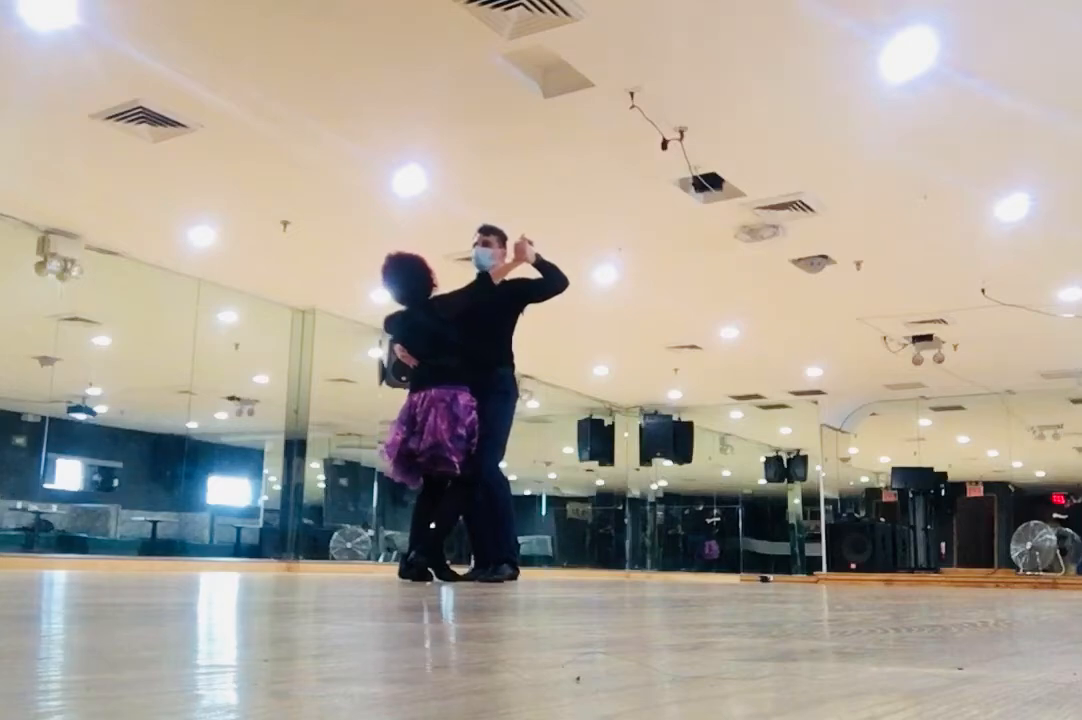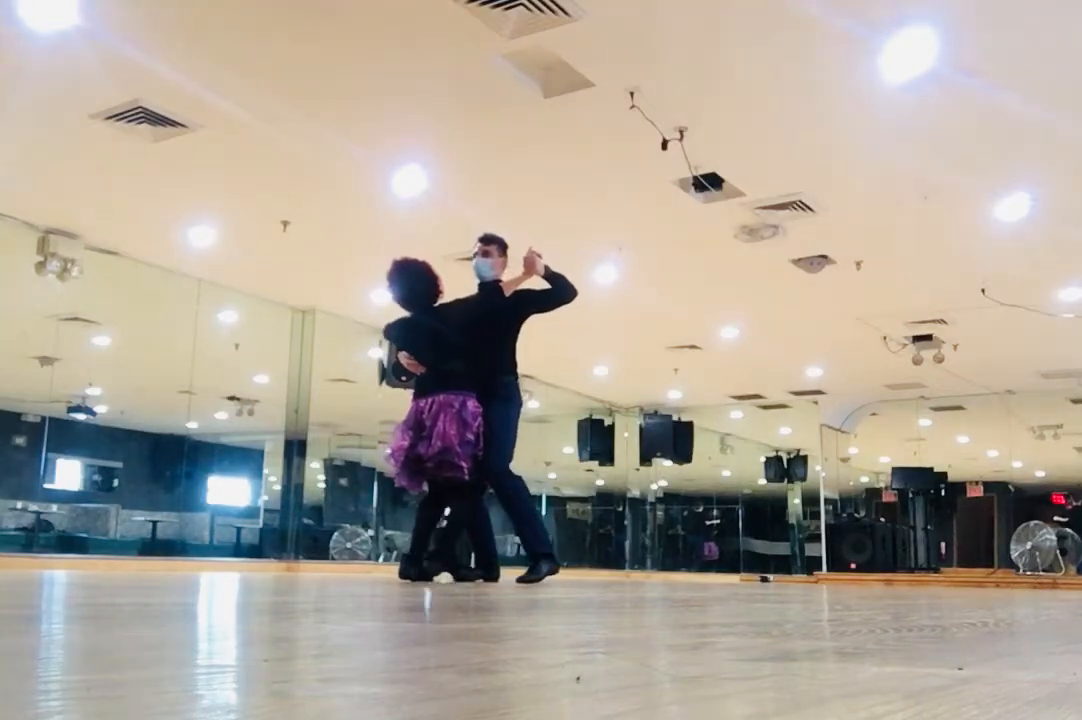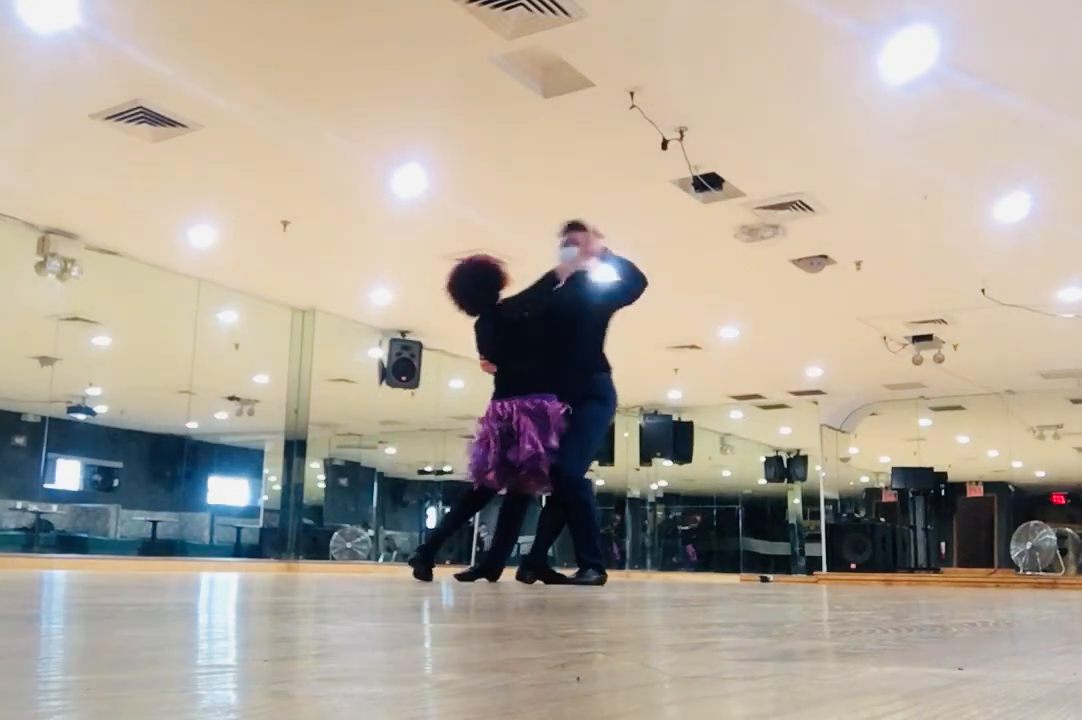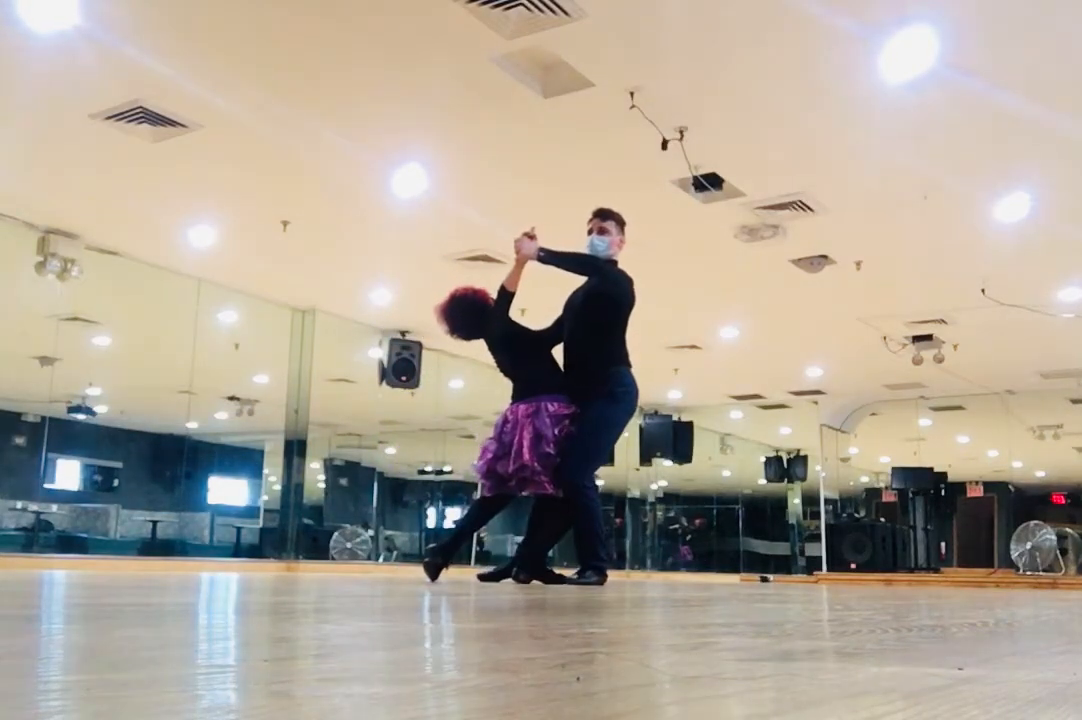
dt=1s
person 1, frame 1
left shoulder: (512, 290)
right shoulder: (457, 298)
left elbow: (558, 283)
left wrist: (532, 259)
right wrist: (405, 346)
left hip: (496, 386)
left knee: (486, 466)
right knee: (464, 472)
left ankle: (506, 559)
right ankle: (484, 559)
person 1, frame 2
left shoulder: (516, 300)
right shoulder: (459, 308)
left elbow: (566, 293)
left wrist: (541, 270)
right wrist: (407, 354)
left hip: (500, 393)
left knee: (495, 469)
left ankle: (542, 555)
right ankle: (486, 562)
person 1, frame 3
left shoulder: (601, 291)
right shoulder: (547, 299)
left elbow: (636, 283)
left wrist: (601, 253)
right wrist: (493, 359)
left hip: (593, 392)
right hip: (558, 396)
left knee: (569, 471)
right knee: (556, 473)
left ankle: (592, 565)
right ankle: (537, 560)
person 1, frame 4
left shoulder: (617, 282)
right shoulder: (580, 294)
left elbow: (594, 266)
right elbow: (554, 333)
left wrist: (538, 253)
left hip: (612, 390)
right hip: (582, 394)
left knee: (575, 474)
right knee: (557, 474)
left ankle: (594, 566)
right ankle: (528, 560)
person 2, frame 1
left shoulder: (396, 322)
right shoulder: (438, 310)
left hip: (419, 401)
right hip: (451, 398)
left knee: (432, 483)
right knee: (462, 477)
left ankle: (414, 556)
right ankle: (429, 551)
person 2, frame 2
left shoulder: (400, 328)
right shoulder: (446, 317)
left hip: (424, 406)
right hip: (456, 404)
left knee: (438, 489)
right knee: (459, 483)
left ankle: (415, 558)
person 2, frame 3
left shoulder: (483, 328)
right shoulder: (509, 312)
right elbow: (546, 285)
right wrist: (580, 257)
left hip: (504, 409)
right hip: (536, 405)
left knee: (485, 487)
right knee: (521, 488)
left ankle: (427, 551)
right ankle: (491, 562)
person 2, frame 4
left shoulder: (502, 336)
right shoulder: (499, 329)
left elbow: (548, 337)
right elbow: (503, 299)
right wrist: (521, 260)
left hip: (529, 412)
right hip: (545, 411)
left knee: (500, 492)
right knee: (554, 491)
left ankle: (443, 551)
right ankle: (528, 561)
